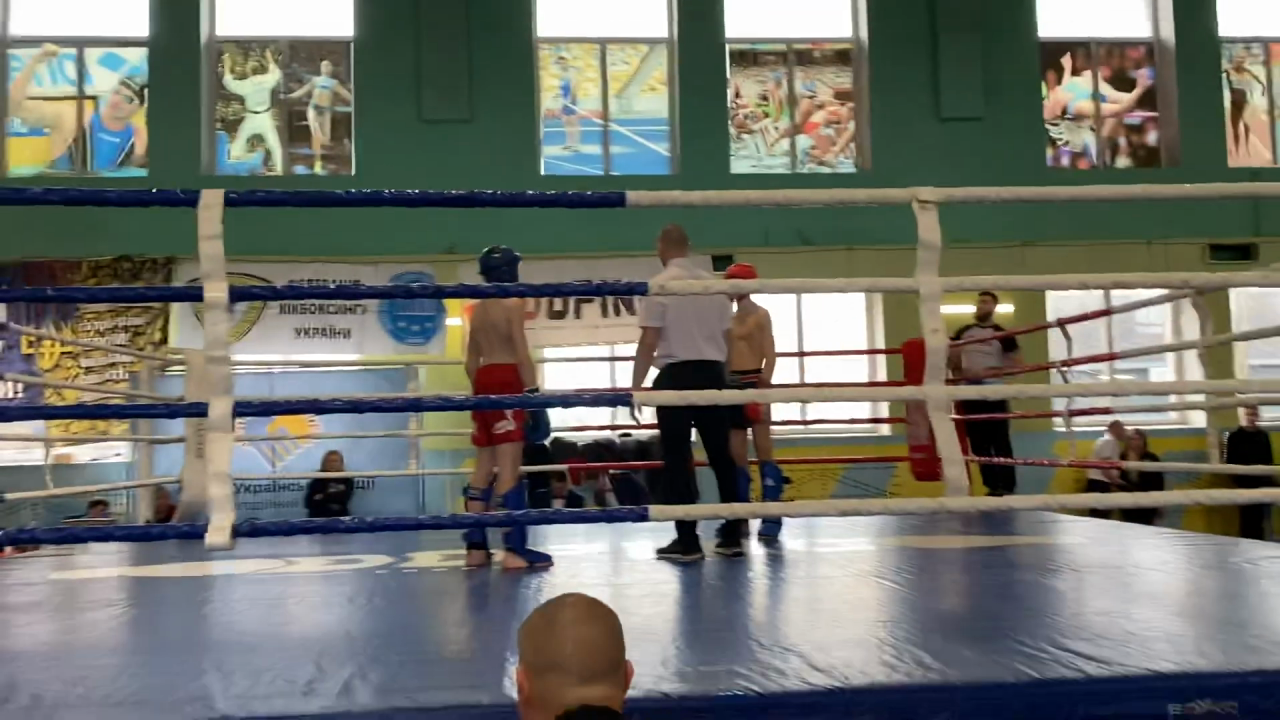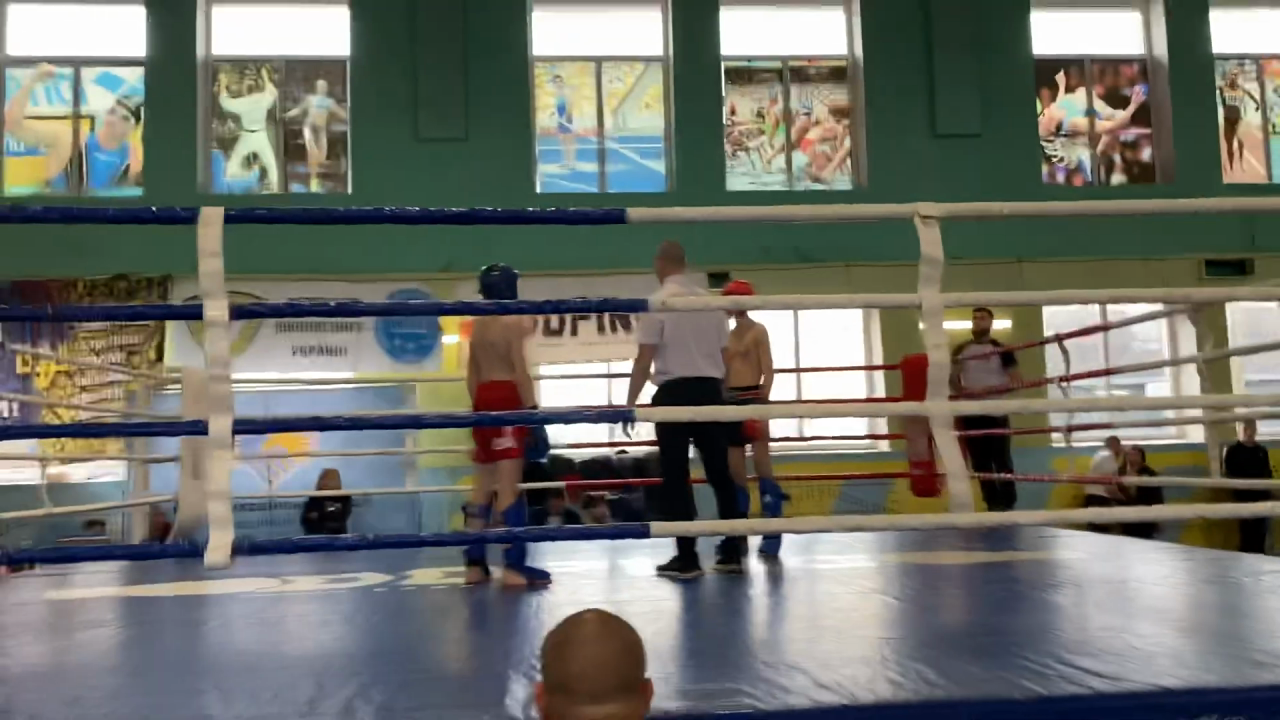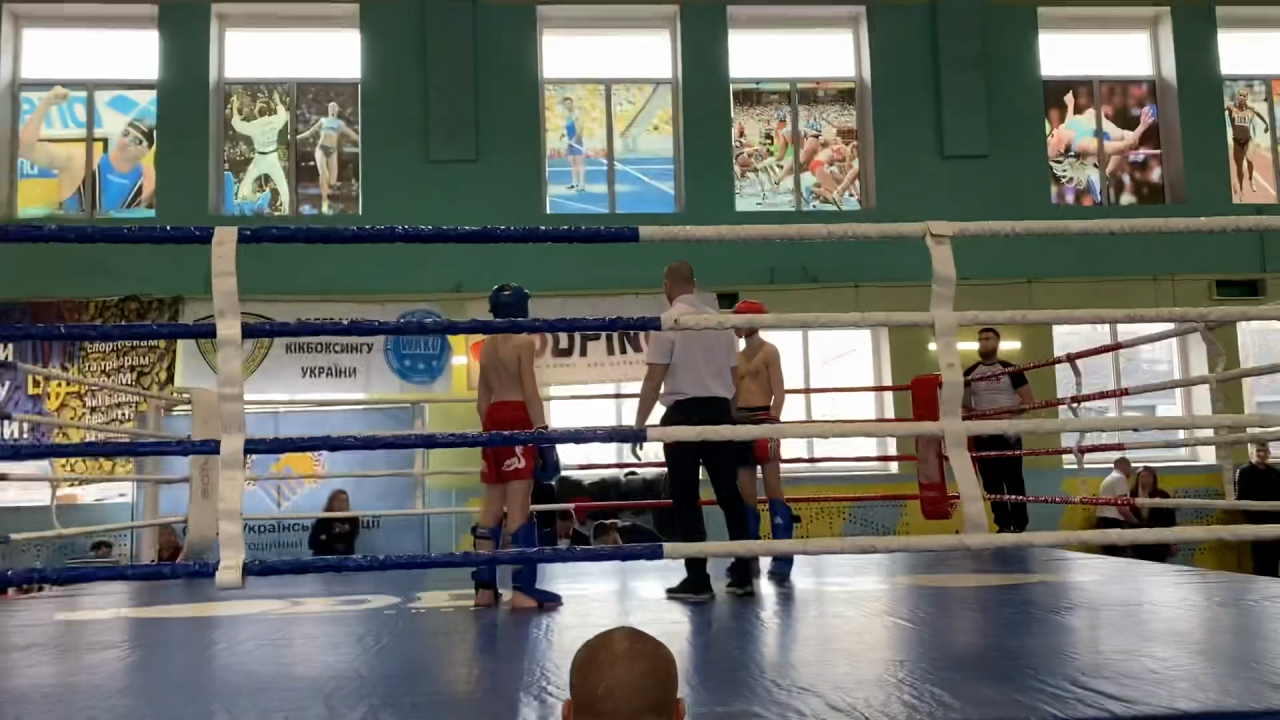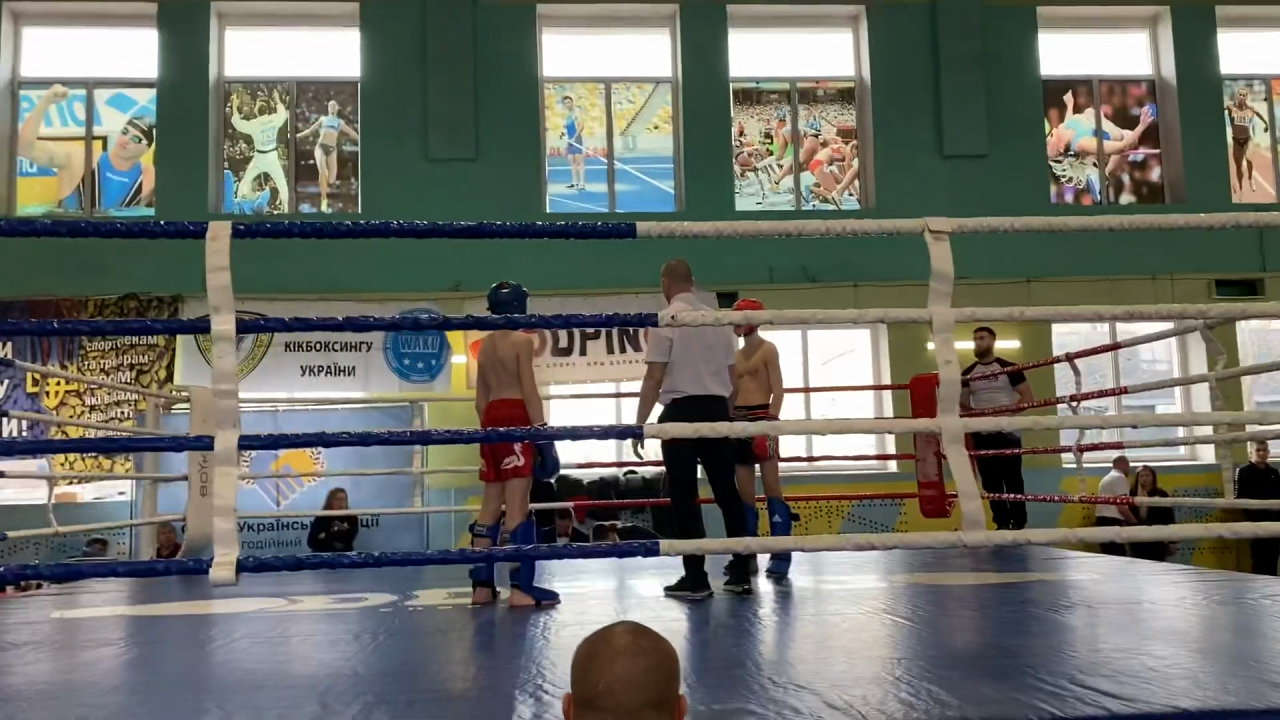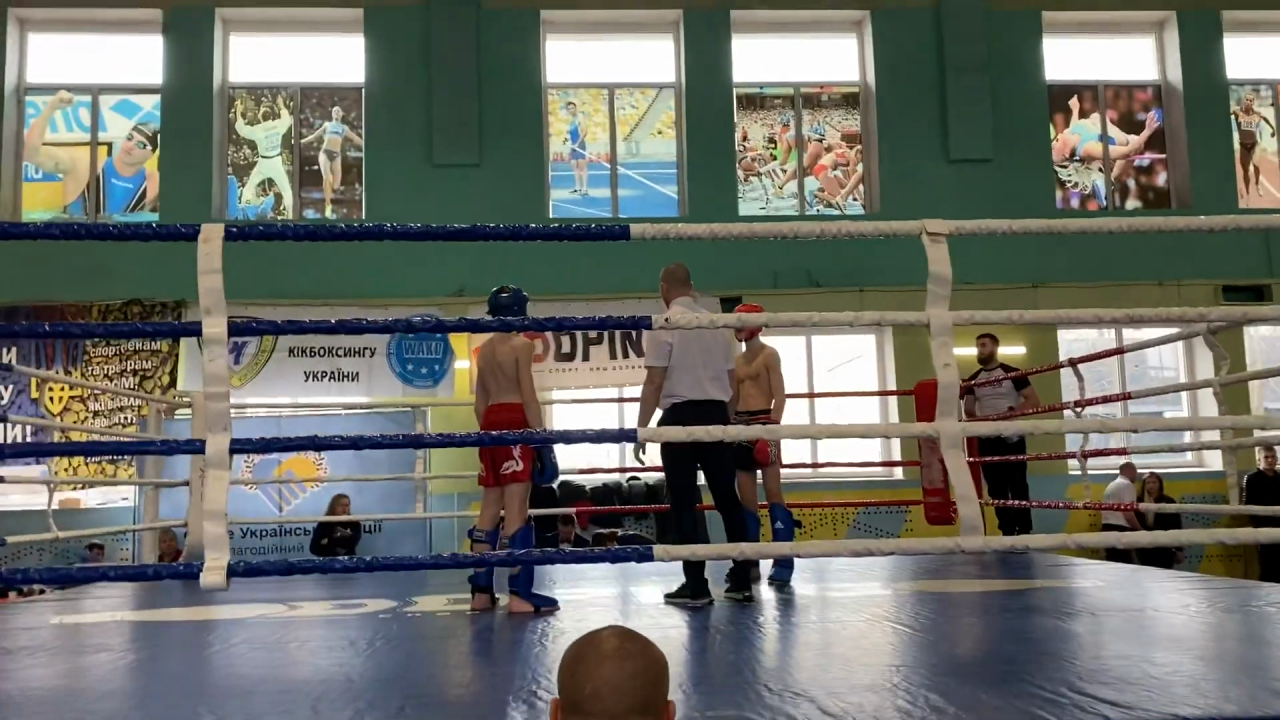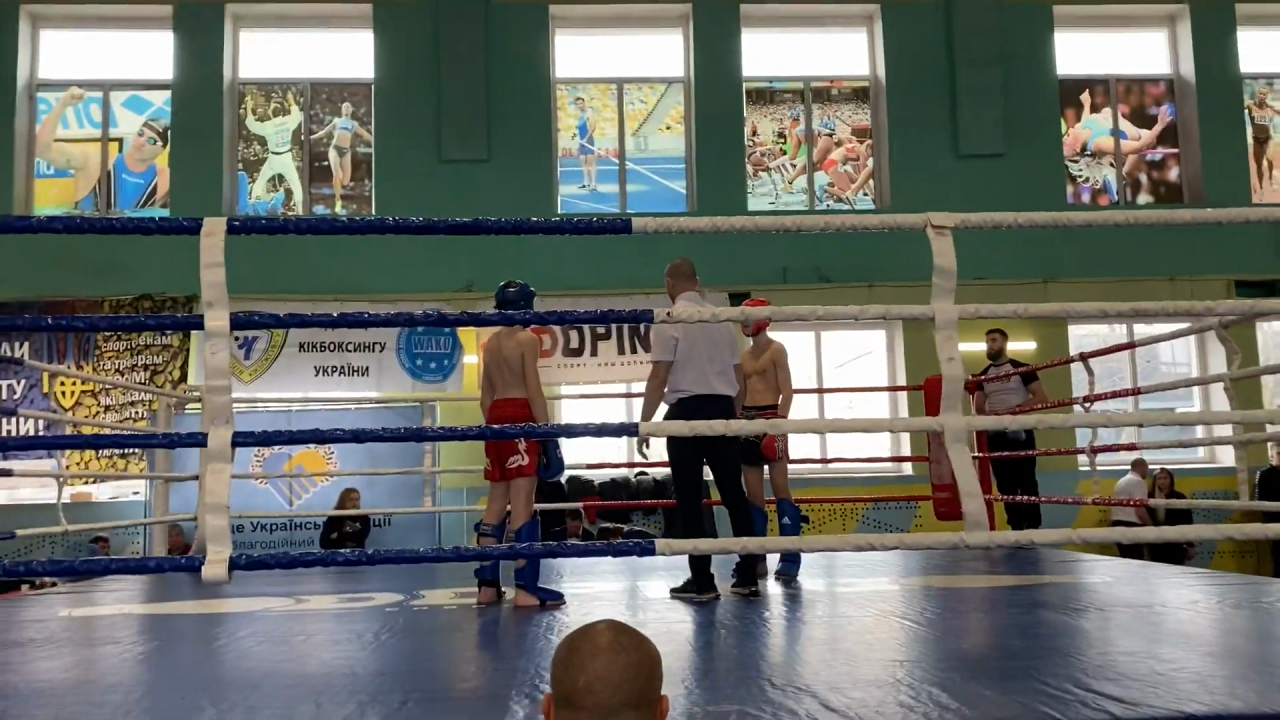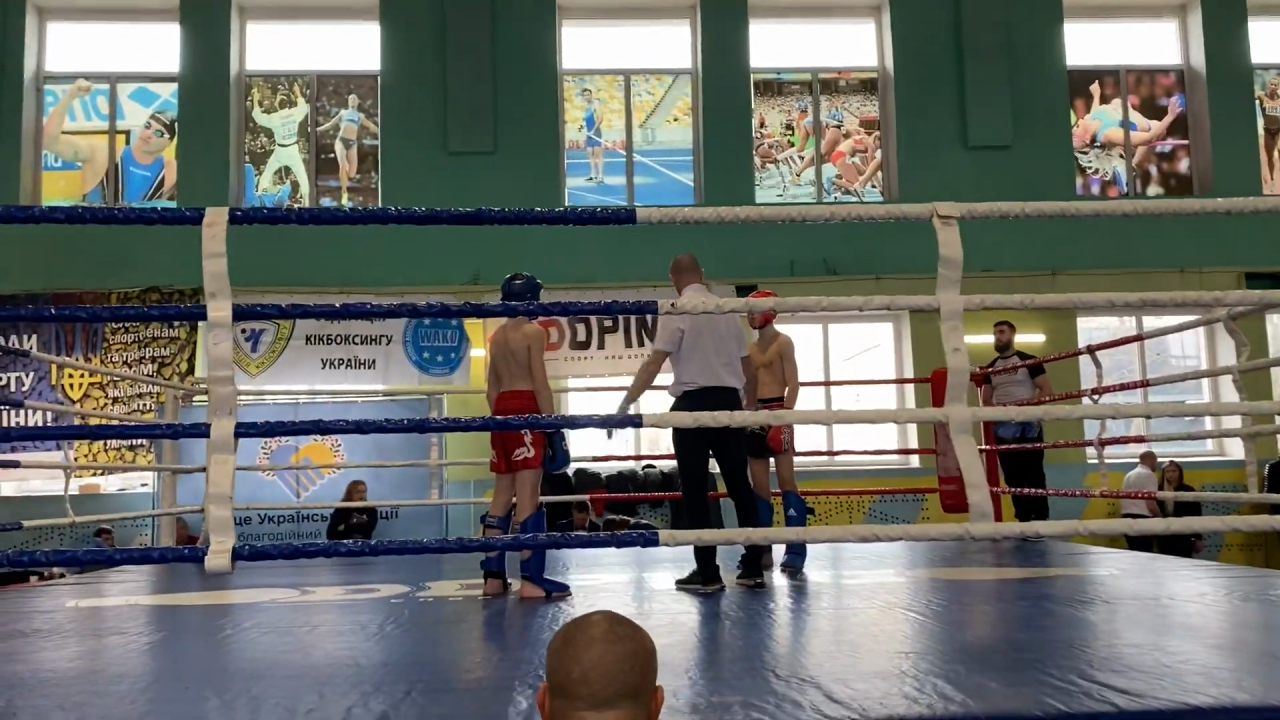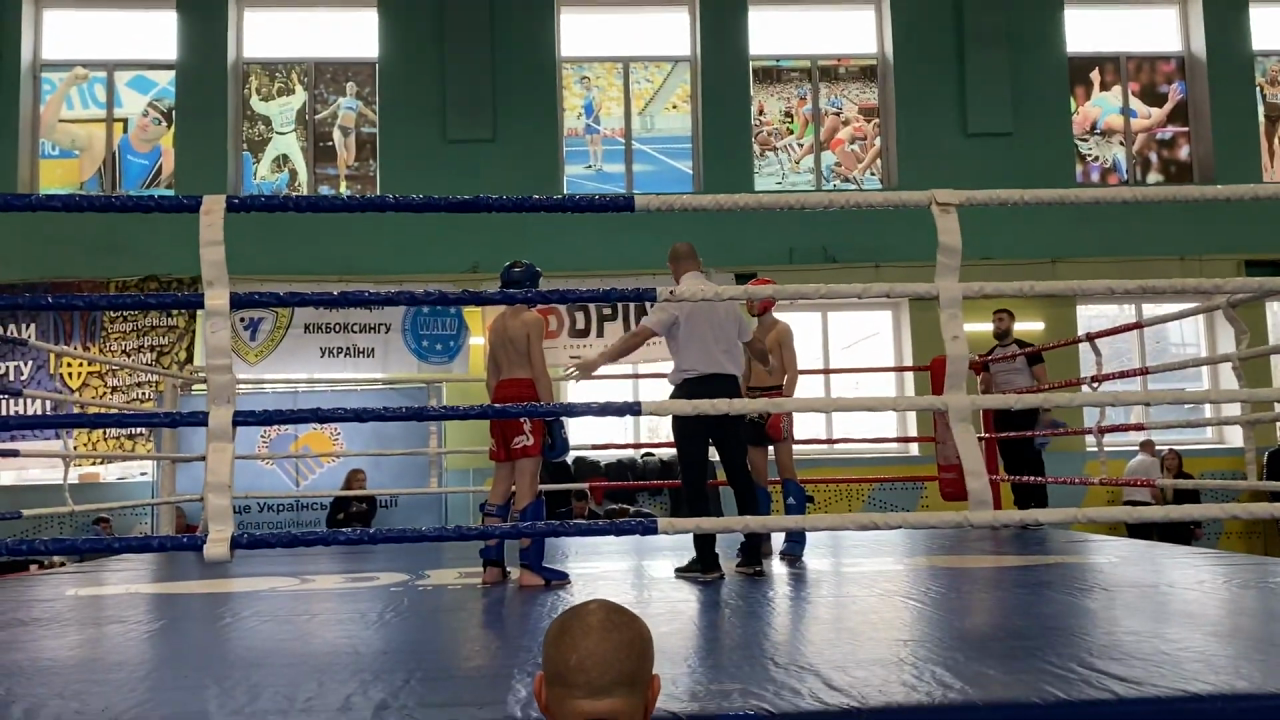
dt=0.2s
person 1, frame 1
left shoulder: (660, 285)
right shoulder: (713, 284)
left elbow: (648, 343)
right elbow: (727, 339)
left wrist: (635, 387)
left hip: (676, 376)
right hip: (711, 374)
left knee: (677, 459)
right knee: (721, 454)
left ankle: (687, 541)
right ankle: (732, 536)
person 1, frame 2
left shoulder: (658, 302)
left elbow: (644, 359)
right elbow: (724, 356)
left wrist: (630, 404)
left hip: (674, 392)
right hip: (710, 391)
left knee: (676, 476)
right knee: (720, 471)
left ankle: (687, 558)
right ankle: (732, 552)
person 1, frame 3
left shoulder: (668, 321)
left elbow: (654, 379)
right elbow: (734, 376)
left wrist: (638, 425)
left hip: (684, 414)
right hip: (719, 411)
left knee: (686, 498)
right knee: (729, 493)
left ankle: (698, 581)
right ankle: (742, 575)
person 1, frame 4
left shoulder: (665, 321)
left elbow: (654, 378)
right elbow: (731, 376)
left wrist: (639, 424)
left hip: (681, 412)
right hip: (716, 410)
left knee: (684, 497)
right knee: (727, 492)
left ankle: (696, 578)
right ankle: (741, 573)
person 1, frame 5
left shoulder: (664, 324)
right shoulder: (716, 324)
left elbow: (654, 383)
right elbow: (731, 382)
left wrist: (641, 429)
left hip: (680, 417)
right hip: (715, 415)
left knee: (684, 503)
right knee: (727, 497)
left ankle: (696, 586)
right ankle: (742, 581)
person 1, frame 6
left shoulder: (669, 320)
right shoulder: (722, 318)
left elbow: (658, 378)
right elbow: (739, 378)
left wrist: (644, 424)
left hip: (686, 412)
right hip: (722, 410)
left knee: (690, 498)
right knee: (734, 493)
left ankle: (702, 581)
right ankle: (748, 576)
person 1, frame 7
left shoulder: (677, 311)
right shoulder: (728, 310)
left elbow: (654, 362)
right elbow: (748, 367)
left wrist: (626, 404)
right wrist: (750, 403)
left hip: (694, 404)
right hip: (729, 402)
left knee: (696, 490)
right knee: (740, 484)
left ankle: (707, 572)
right ankle: (754, 567)
person 1, frame 8
left shoulder: (675, 299)
right shoulder: (726, 298)
left elbow: (639, 336)
right elbow: (756, 345)
left wrist: (597, 361)
right wrist: (767, 363)
left hip: (693, 392)
right hip: (729, 389)
left knee: (695, 478)
right knee: (739, 471)
left ankle: (707, 561)
right ankle: (753, 555)
person 2, frame 1
left shoulder: (477, 309)
right shoulder: (513, 303)
left elbow: (471, 362)
right elbow: (521, 355)
right wrist: (534, 394)
left hip: (484, 383)
right hip: (508, 382)
left knee: (484, 466)
right knee: (508, 466)
left ankle: (476, 548)
right ankle: (514, 550)
person 2, frame 2
left shoulder: (477, 326)
right shoulder: (512, 321)
left elbow: (472, 378)
right elbow: (520, 372)
right wrist: (532, 412)
left hip: (483, 400)
right hip: (507, 399)
left knee: (484, 482)
right knee: (508, 483)
left ankle: (475, 564)
right ankle: (513, 566)
person 2, frame 3
left shoulder: (486, 346)
right shoulder: (523, 341)
right elbow: (530, 392)
right wrist: (542, 432)
left hip: (493, 421)
right hip: (518, 420)
left knee: (492, 504)
right knee: (518, 504)
left ankle: (485, 587)
right ankle: (522, 589)
person 2, frame 4
left shoulder: (484, 345)
right shoulder: (521, 340)
right elbow: (528, 391)
right wrist: (542, 431)
left hip: (492, 419)
right hip: (516, 418)
left knee: (491, 503)
right knee: (517, 503)
left ankle: (482, 586)
right ankle: (520, 588)
person 2, frame 5
left shoulder: (484, 349)
right shoulder: (521, 344)
right elbow: (528, 396)
right wrist: (541, 435)
left hip: (491, 423)
right hip: (515, 423)
left knee: (490, 508)
right knee: (516, 508)
left ankle: (482, 592)
right ankle: (519, 594)
person 2, frame 6
left shoulder: (490, 343)
right shoulder: (527, 339)
right elbow: (533, 390)
left hip: (496, 417)
right hip: (521, 417)
left knee: (497, 501)
right knee: (522, 502)
left ankle: (488, 585)
right ankle: (525, 587)
person 2, frame 7
left shoulder: (497, 336)
right shoulder: (533, 331)
right elbow: (539, 383)
left hip: (502, 410)
right hip: (527, 409)
left knee: (502, 494)
right knee: (527, 494)
left ankle: (494, 577)
right ankle: (531, 579)
person 2, frame 8
left shoulder: (496, 324)
right shoulder: (532, 319)
right elbow: (538, 371)
right wrist: (552, 413)
left hip: (501, 399)
right hip: (526, 398)
left knee: (501, 483)
right knee: (527, 483)
left ankle: (493, 565)
right ankle: (530, 567)
person 3, frame 1
left shoulder: (760, 314)
right shoulder: (730, 319)
left elbow: (770, 355)
left wrist: (763, 387)
left hip: (753, 383)
right hip: (731, 386)
left knee: (763, 450)
right knee: (736, 455)
left ankle: (772, 518)
person 3, frame 2
left shoulder: (758, 331)
right shoulder: (727, 335)
left elbow: (768, 371)
left wrist: (762, 403)
left hip: (751, 399)
right hip: (729, 402)
left knee: (762, 467)
right knee: (735, 472)
left ankle: (771, 535)
person 3, frame 3
left shoulder: (769, 351)
right shoulder: (737, 356)
left elbow: (779, 392)
left wrist: (773, 423)
left hip: (762, 419)
right hip: (739, 423)
left knee: (772, 488)
right knee: (745, 493)
left ankle: (782, 557)
person 3, frame 4
left shoulder: (768, 349)
right shoulder: (736, 355)
left elbow: (778, 391)
left wrist: (771, 423)
left hip: (761, 418)
right hip: (738, 421)
left knee: (771, 487)
right knee: (744, 492)
left ankle: (781, 556)
person 3, frame 5
left shoulder: (769, 354)
right shoulder: (737, 360)
left elbow: (780, 396)
left wrist: (772, 429)
left hip: (762, 424)
right hip: (739, 427)
left knee: (773, 493)
right knee: (746, 499)
left ankle: (783, 563)
right ankle: (749, 562)
person 3, frame 6
left shoulder: (776, 349)
right shoulder: (744, 355)
left elbow: (787, 391)
left hip: (770, 420)
right hip: (746, 422)
left knee: (780, 489)
right knee: (753, 494)
left ankle: (790, 558)
right ankle: (756, 557)
person 3, frame 7
left shoulder: (783, 342)
right shoulder: (750, 347)
left elbow: (793, 384)
left hip: (776, 412)
left knee: (786, 481)
right knee: (759, 486)
left ankle: (796, 550)
right ankle: (762, 549)
person 3, frame 8
left shoulder: (782, 330)
right shoulder: (750, 335)
left elbow: (792, 372)
left hip: (775, 401)
left knee: (785, 470)
right knee: (757, 474)
left ankle: (795, 539)
right ankle: (761, 537)
person 4, frame 1
left shoulder: (1002, 335)
right shoulder: (963, 332)
left elbow: (1016, 365)
right elbow: (950, 357)
left wrist: (990, 371)
right wrist: (962, 371)
left hip: (993, 396)
right hip: (970, 397)
left knee: (1000, 443)
right knee: (979, 445)
left ankle: (1007, 488)
right ankle: (993, 487)
person 4, frame 2
left shoulder: (1001, 350)
right shoulder: (960, 351)
left elbow: (1016, 381)
right elbow: (953, 379)
left wrist: (990, 391)
right wrist: (964, 391)
left hip: (995, 412)
right hip: (971, 413)
left knee: (1001, 460)
right knee: (980, 461)
left ankle: (1007, 503)
right ankle: (993, 504)
person 4, frame 3
left shoulder: (1010, 370)
right shoulder: (970, 373)
left elbow: (1028, 400)
right elbow: (964, 402)
left wrist: (1007, 414)
left hip: (1007, 434)
right hip: (982, 435)
left knee: (1013, 481)
right knee: (991, 483)
left ankle: (1019, 526)
right ankle: (1003, 526)
person 4, frame 4
left shoulder: (1008, 368)
right shoulder: (968, 373)
left elbow: (1028, 397)
right elbow: (963, 402)
left wrist: (1008, 411)
left hip: (1006, 432)
right hip: (981, 434)
left knee: (1012, 479)
right knee: (990, 482)
left ankle: (1018, 525)
right ankle: (1002, 525)
person 4, frame 5
left shoulder: (1012, 373)
right shoulder: (973, 380)
left elbow: (1034, 401)
right elbow: (968, 410)
left wrist: (1011, 411)
right wrist: (980, 420)
left hip: (1011, 437)
right hip: (986, 440)
left knee: (1017, 486)
right knee: (996, 488)
left ankle: (1024, 531)
right ankle: (1007, 532)
person 4, frame 6
left shoulder: (1021, 369)
right shoulder: (983, 375)
left elbow: (1041, 397)
right elbow: (978, 406)
left wrist: (1017, 409)
right wrist: (989, 416)
left hip: (1020, 433)
right hip: (995, 435)
left knee: (1026, 481)
right knee: (1005, 483)
left ankle: (1033, 527)
right ankle: (1016, 527)
person 4, frame 7
left shoulder: (1028, 361)
right shoulder: (991, 368)
left elbow: (1046, 391)
right elbow: (986, 399)
left hip: (1027, 425)
right hip: (1003, 427)
left knee: (1034, 473)
right knee: (1012, 476)
left ankle: (1040, 520)
right ankle: (1024, 520)
person 4, frame 8
left shoulder: (1027, 349)
right shoulder: (989, 356)
left elbow: (1043, 381)
right elbow: (983, 386)
right wrist: (986, 388)
left hip: (1026, 412)
right hip: (1001, 415)
left knee: (1032, 461)
right knee: (1011, 463)
left ankle: (1039, 508)
right ankle: (1023, 508)
